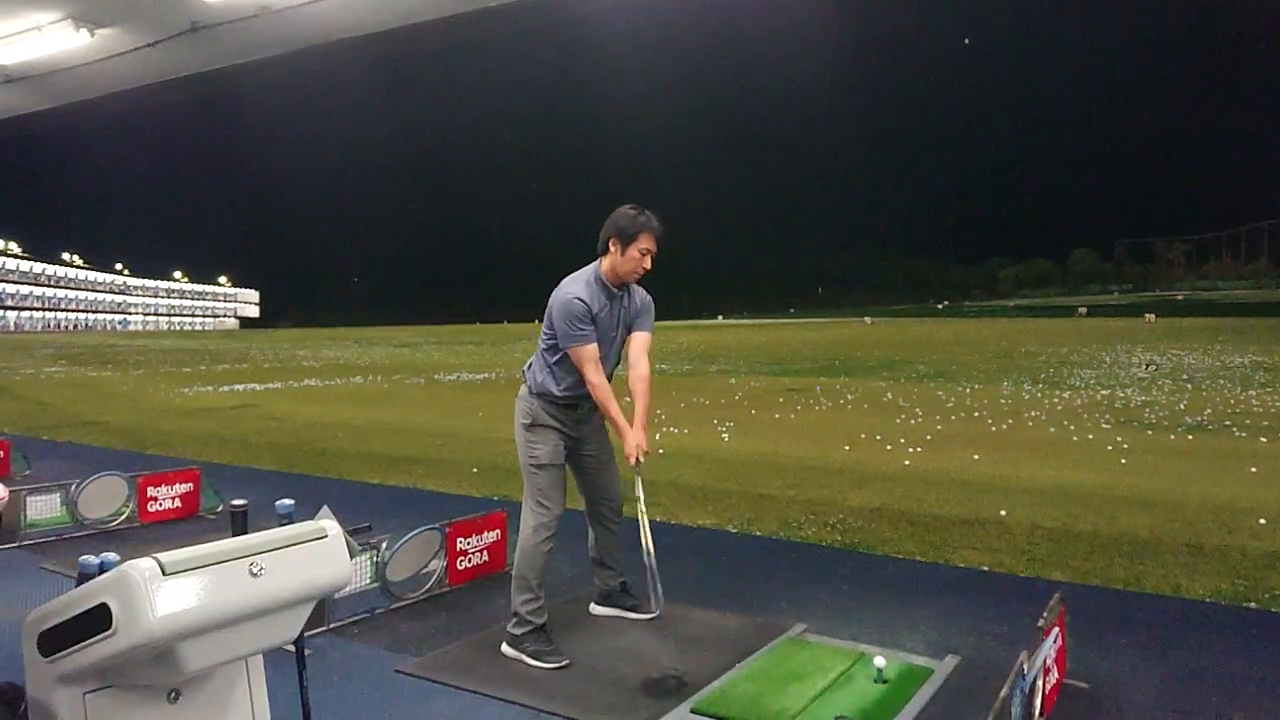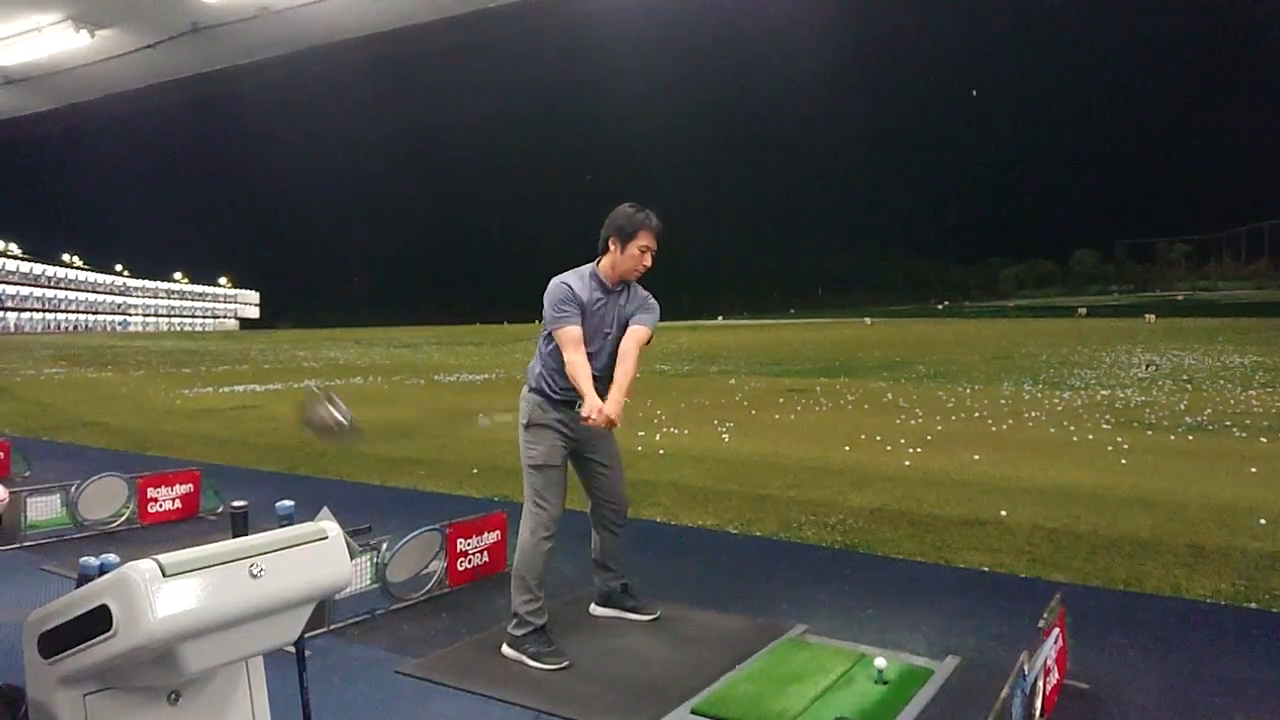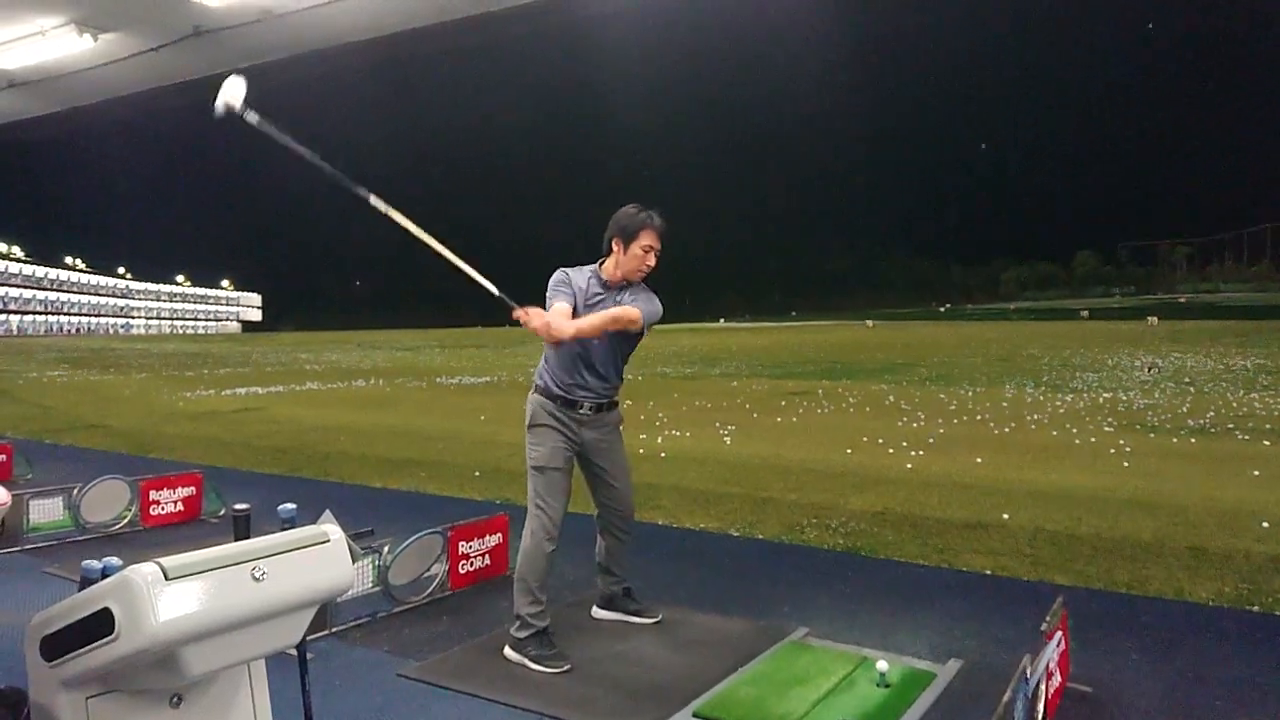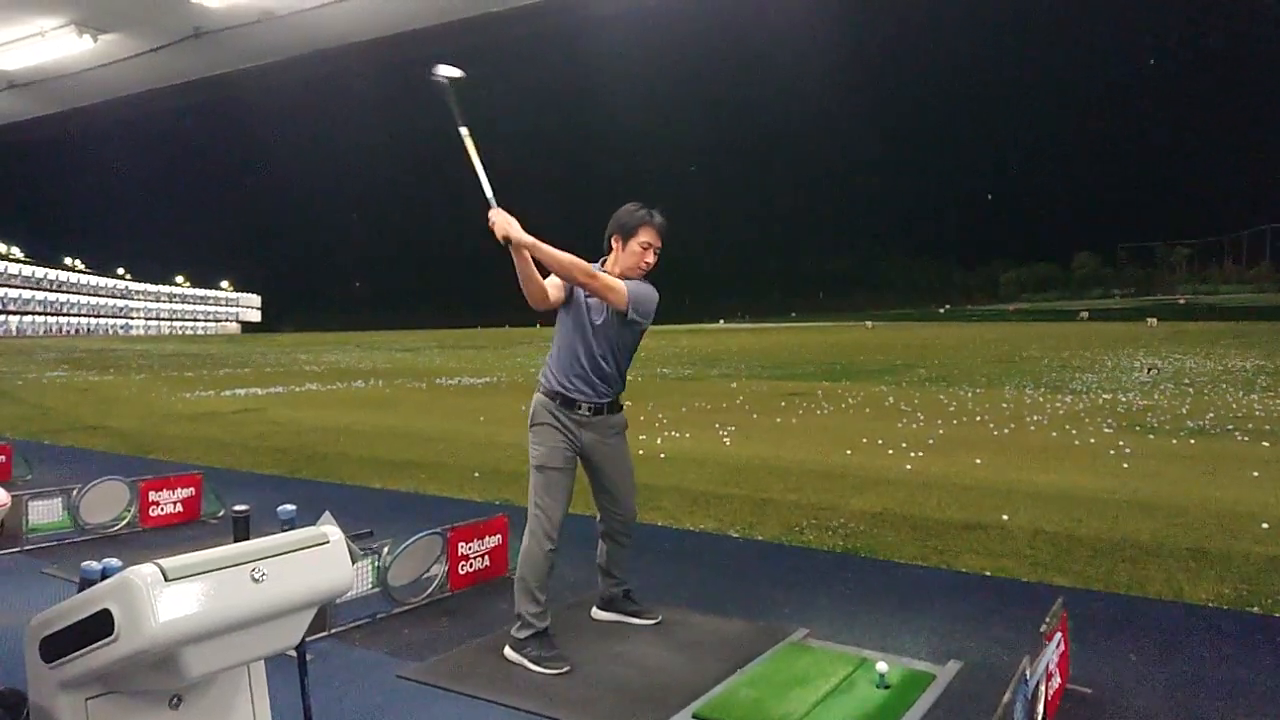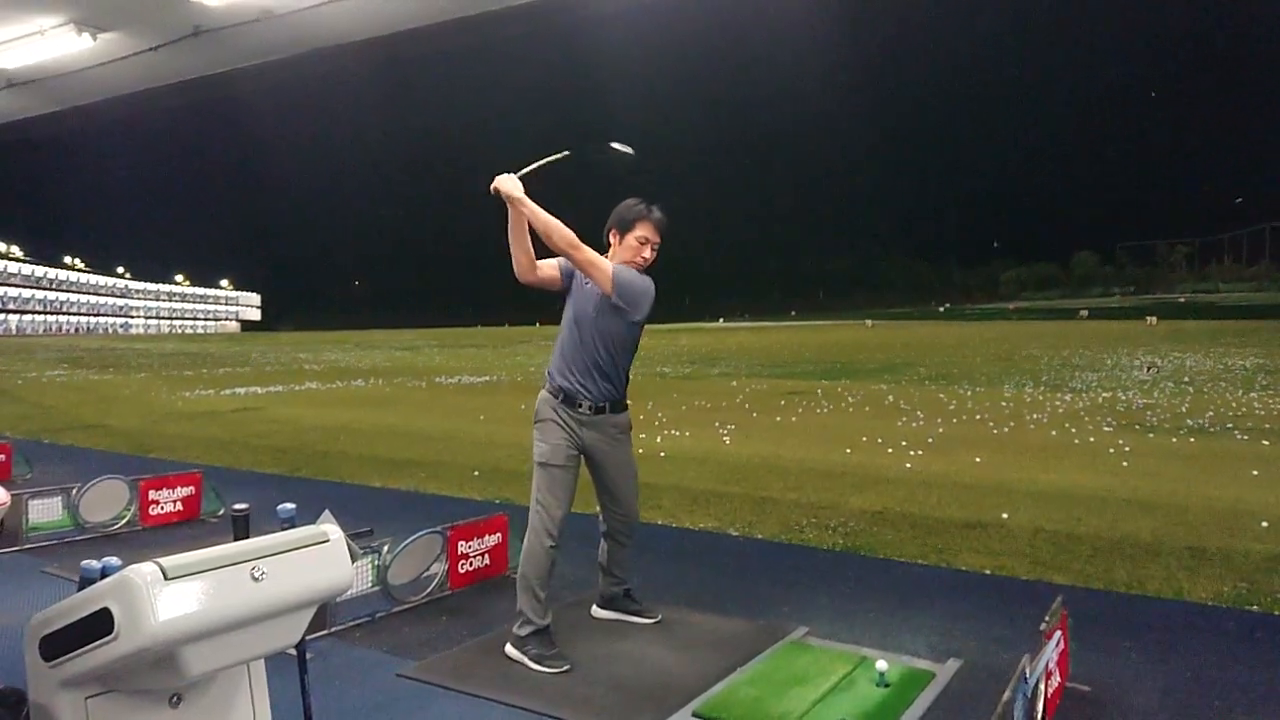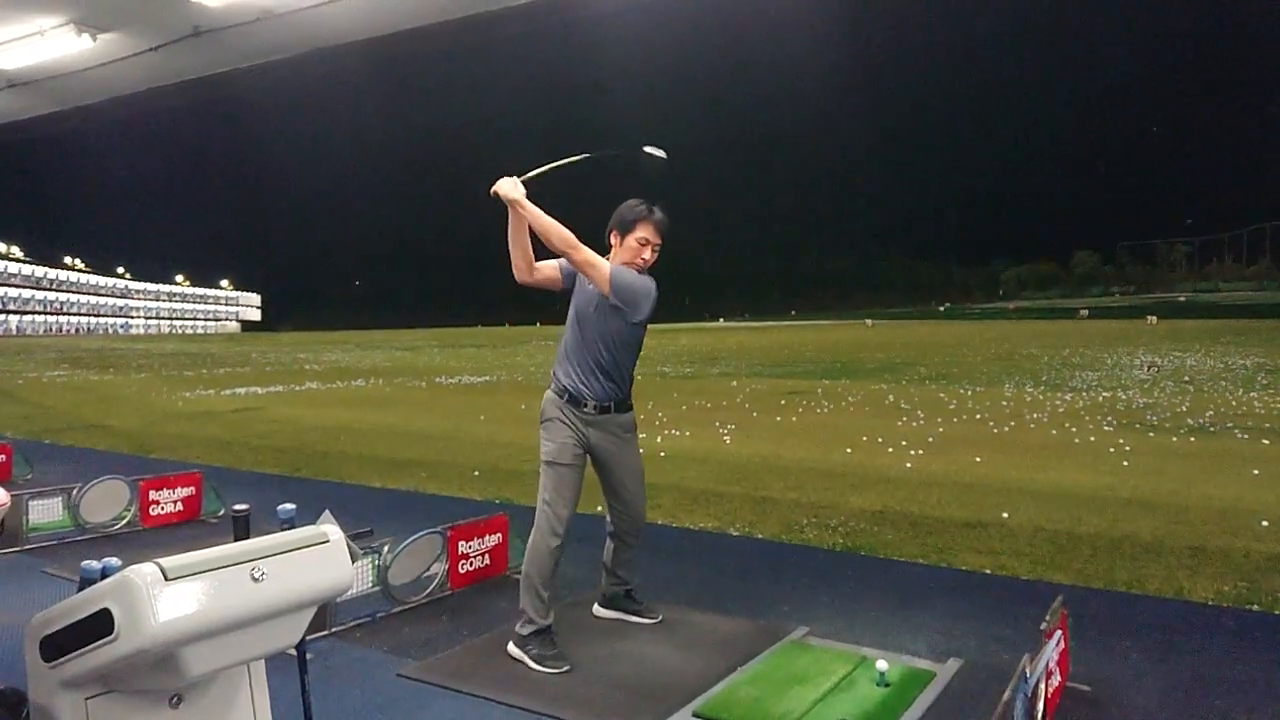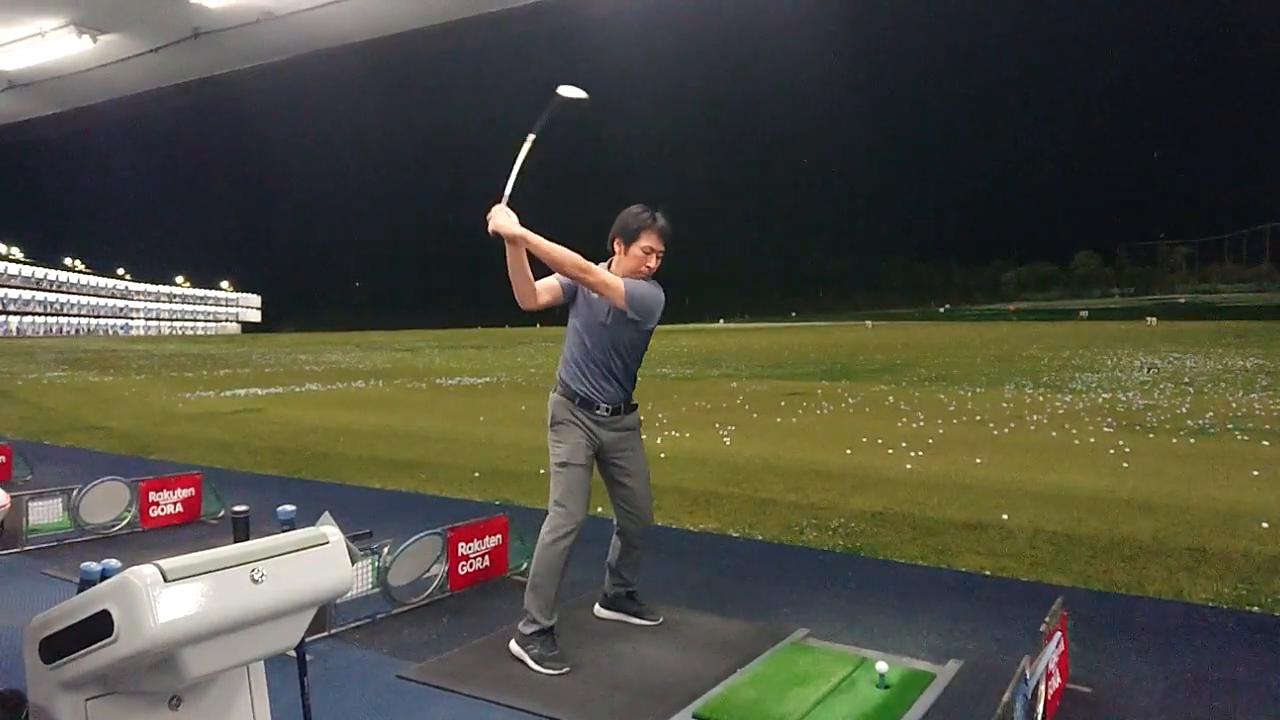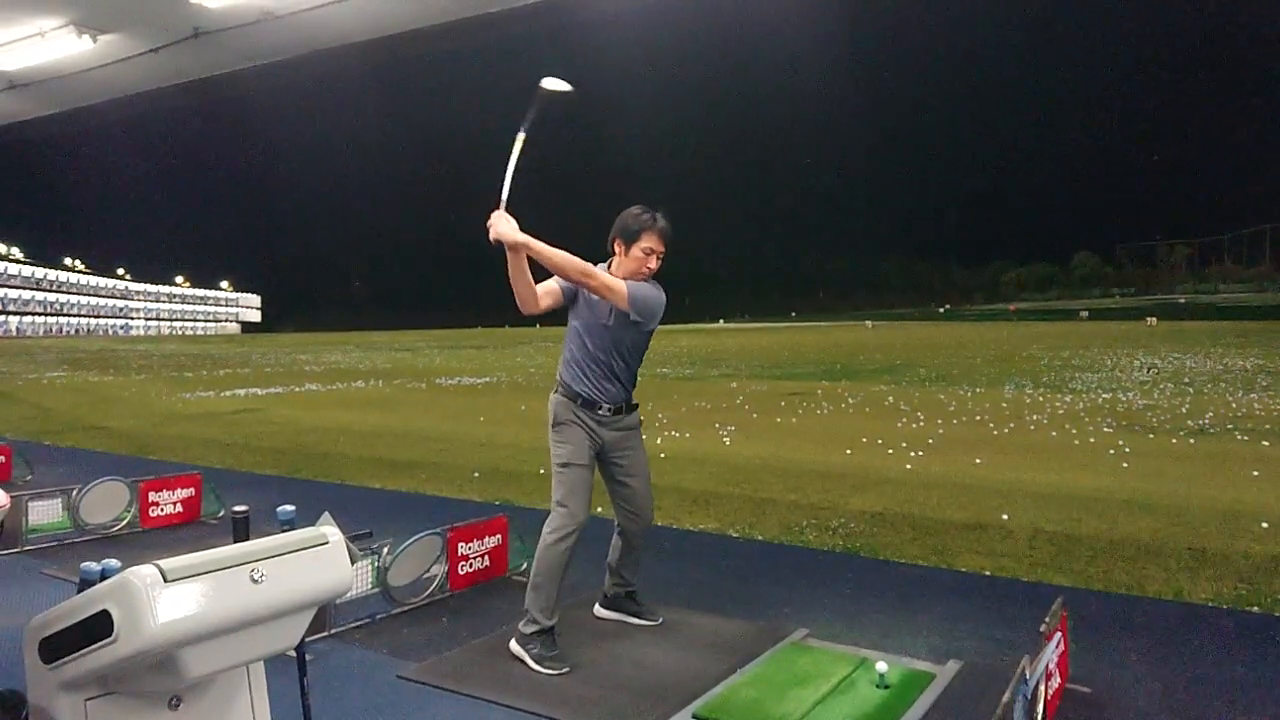
dt=0.4s
person 1, frame 1
left shoulder: (641, 302)
right shoulder: (572, 297)
left elbow: (639, 364)
right elbow: (591, 373)
left wrist: (640, 428)
right wrist: (622, 431)
left hip: (587, 413)
right hip: (544, 411)
left knee: (609, 504)
right knee: (544, 516)
left ankle: (610, 593)
right ankle: (523, 630)
person 1, frame 2
left shoulder: (645, 305)
right shoulder: (566, 287)
left elbow: (629, 353)
right elbow: (572, 352)
left wrist: (613, 404)
right wrist: (587, 397)
left hip: (594, 413)
right hip: (546, 409)
left knee: (613, 505)
right knee: (543, 518)
left ankle: (610, 594)
right ankle: (523, 631)
person 1, frame 3
left shoulder: (647, 304)
right shoulder: (567, 279)
left elbow: (612, 319)
right elbow: (559, 330)
left wrist: (562, 326)
right wrist: (551, 327)
left hip: (602, 417)
right hip: (553, 411)
left knee: (618, 511)
right knee: (545, 521)
left ankle: (612, 596)
right ankle: (526, 633)
person 1, frame 4
left shoulder: (645, 297)
right shoulder: (570, 282)
left elbow: (587, 277)
right elbow: (541, 298)
left wrist: (525, 239)
right wrist: (517, 249)
left hip: (606, 419)
right hip: (555, 413)
left knee: (621, 515)
right knee: (545, 523)
left ankle: (612, 598)
right ankle: (526, 635)
person 1, frame 5
left shoulder: (640, 289)
right shoulder: (580, 272)
left elbow: (571, 246)
right elbow: (528, 272)
left wrist: (521, 198)
right wrist: (513, 208)
left hip: (610, 419)
right hip: (559, 411)
left knee: (623, 515)
right knee: (547, 521)
left ankle: (612, 596)
right ankle: (527, 633)
person 1, frame 6
left shoulder: (643, 289)
right shoulder: (583, 272)
left elbow: (571, 247)
right elbow: (527, 273)
left wrist: (521, 200)
right wrist: (514, 209)
left hip: (616, 418)
right hip: (566, 411)
left knee: (630, 515)
right knee: (553, 519)
left ankle: (615, 595)
right ankle: (530, 631)
person 1, frame 7
left shoulder: (650, 296)
right shoulder: (580, 279)
left elbow: (584, 271)
right elbow: (530, 298)
left wrist: (520, 232)
right wrist: (510, 242)
left hip: (621, 420)
right hip: (574, 414)
left knee: (637, 515)
right knee: (567, 516)
left ankle: (617, 596)
right ankle: (532, 631)
person 1, frame 8
left shoulder: (651, 298)
right shoulder: (579, 278)
left elbow: (588, 278)
right elbow: (531, 303)
left wrist: (522, 239)
right wrist: (513, 250)
left hip: (622, 420)
right hip: (574, 413)
left knee: (637, 515)
right knee: (568, 517)
left ankle: (616, 596)
right ankle: (532, 632)
